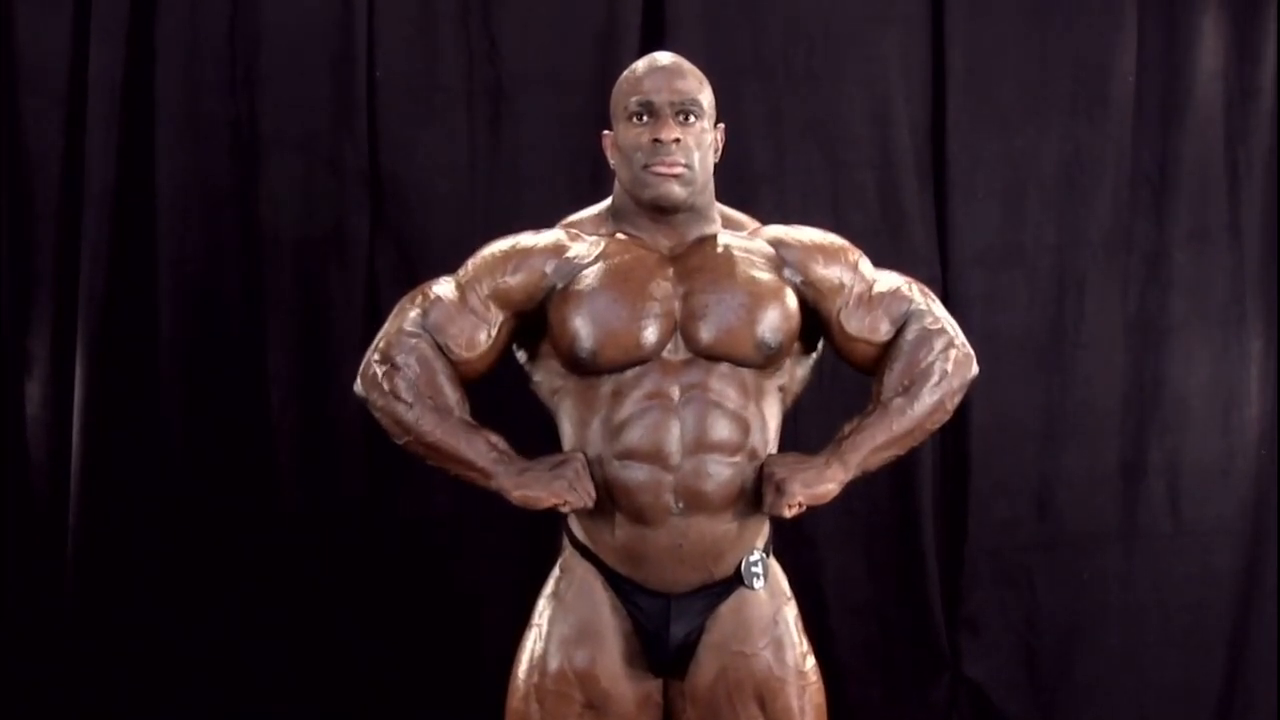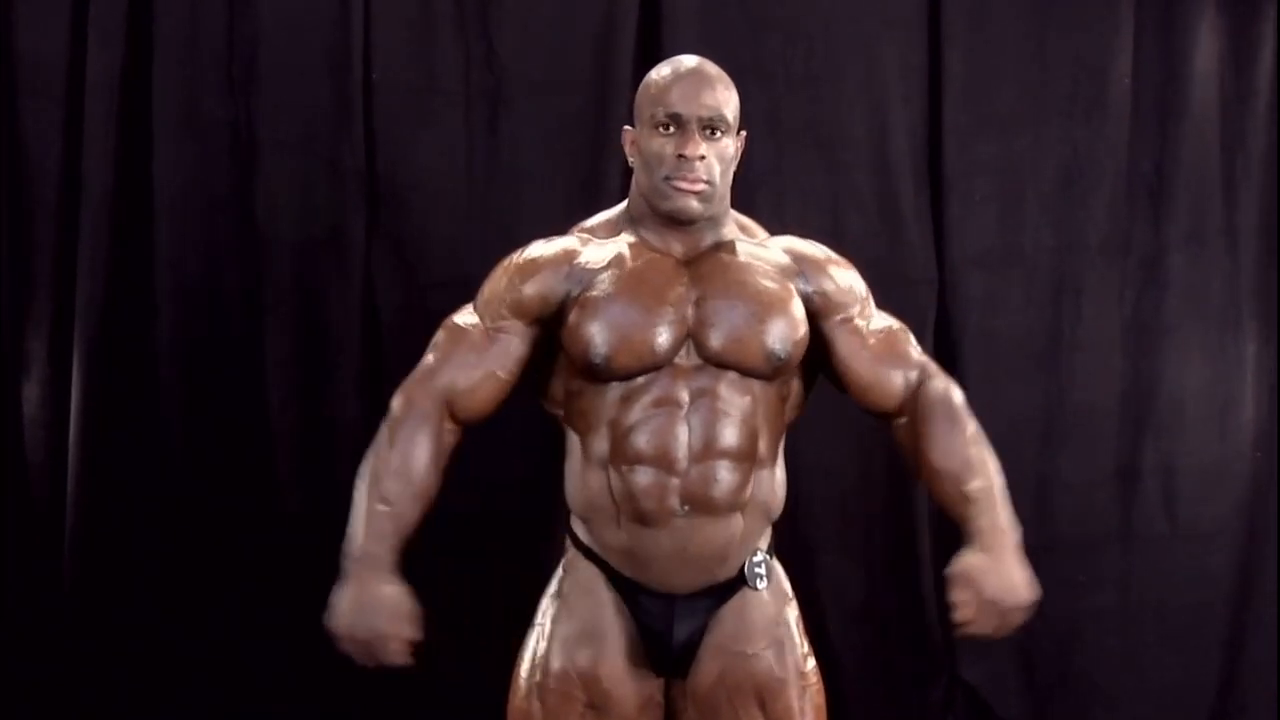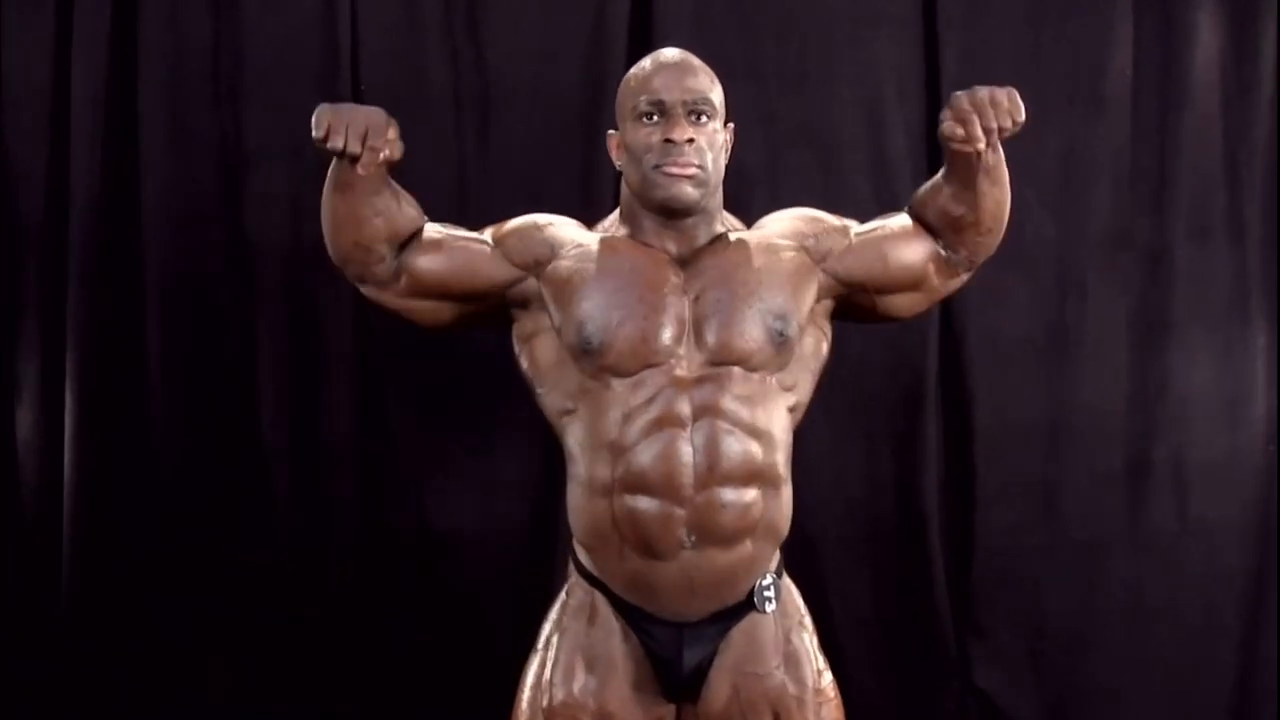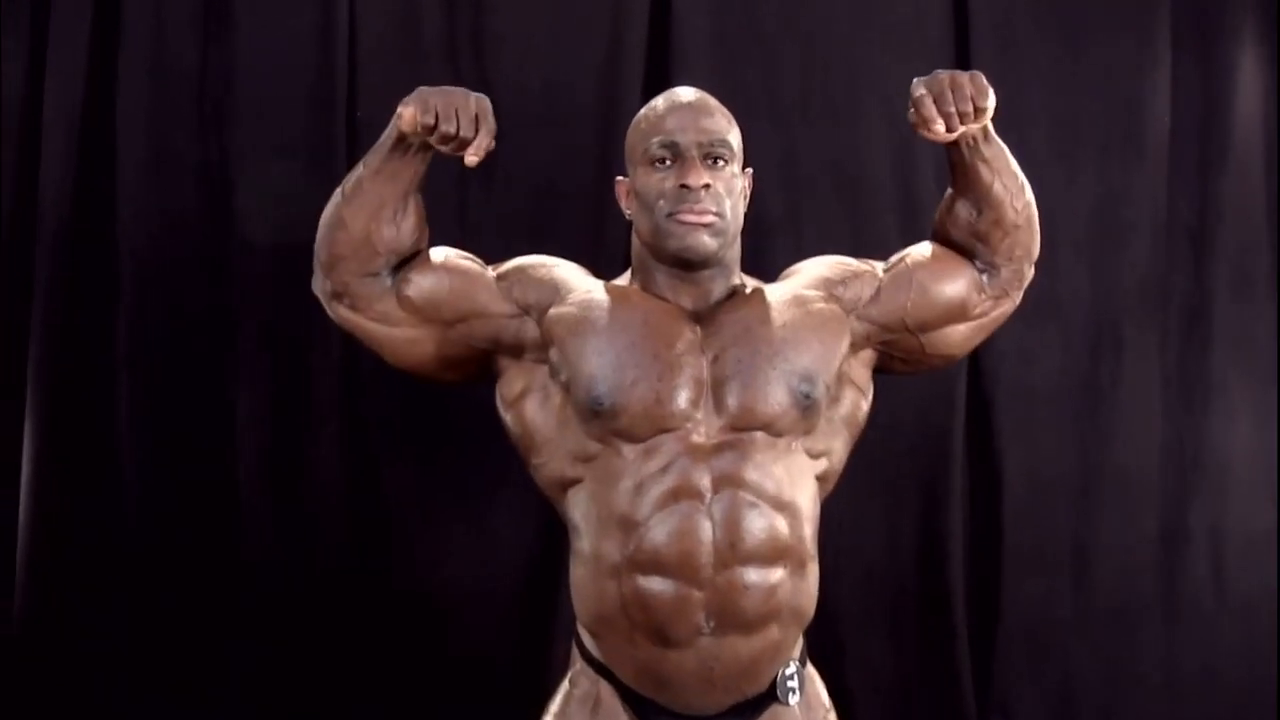
dt=0.7s
person 1, frame 1
left shoulder: (795, 261)
right shoulder: (544, 264)
left elbow: (942, 350)
right elbow: (394, 363)
left wrist: (837, 463)
right wrist: (510, 471)
left hip: (743, 600)
right hip: (596, 600)
person 1, frame 2
left shoulder: (805, 273)
right shoulder: (553, 271)
left elbow: (923, 396)
right elbow: (430, 404)
left wrist: (992, 535)
right wrist: (370, 562)
left hip: (746, 605)
right hip: (598, 602)
person 1, frame 3
left shoulder: (803, 256)
right shoulder: (549, 261)
left elbow: (953, 242)
right elbow: (381, 258)
left wrist: (976, 150)
right wrist: (355, 162)
left hip: (756, 627)
right hip: (604, 625)
person 1, frame 4
left shoulder: (832, 315)
right shoulder: (549, 316)
left elbow: (996, 268)
right elbow: (357, 281)
left wrist: (972, 139)
right wrist: (407, 142)
